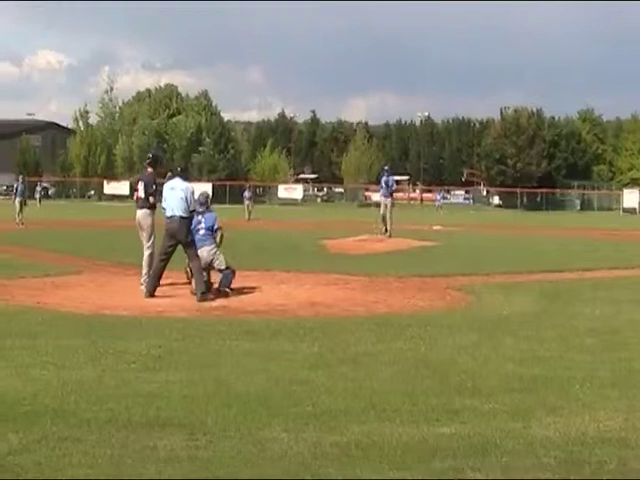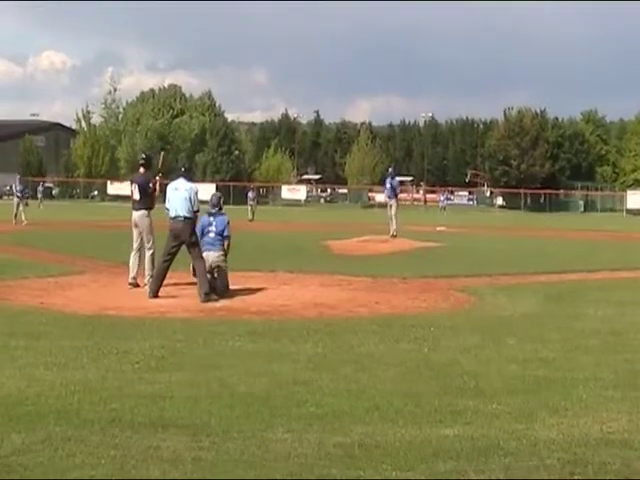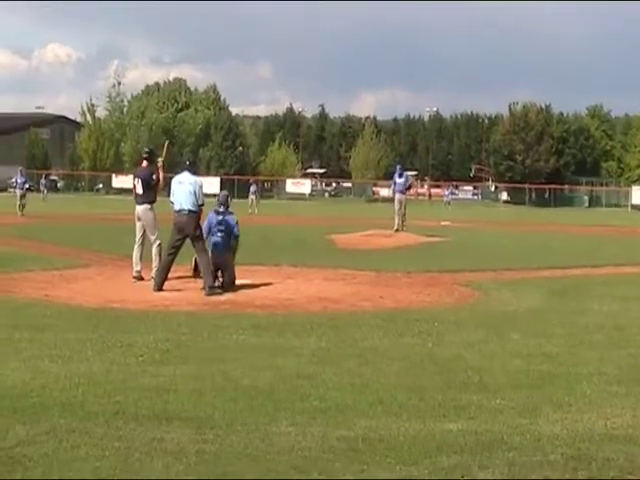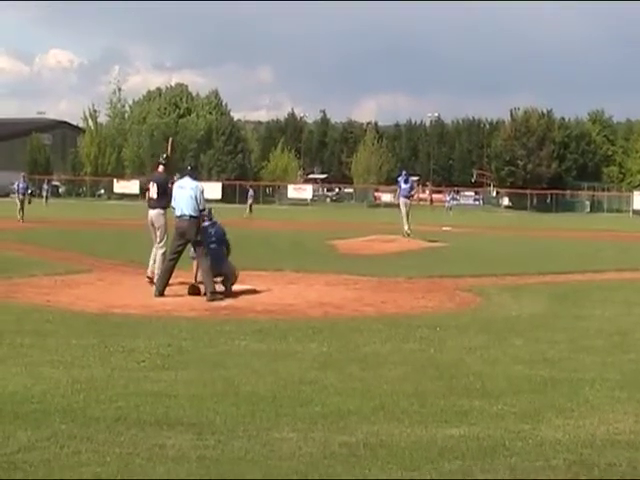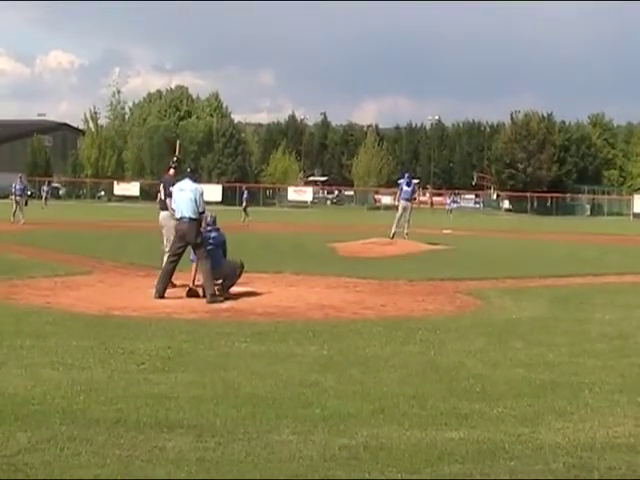
dt=0.5s
person 1, frame 1
left shoulder: (166, 186)
right shoulder: (187, 187)
left elbow: (164, 207)
right elbow: (192, 210)
left wrist: (170, 217)
right wrist: (189, 224)
left hip: (169, 223)
right hip: (183, 223)
left knee: (162, 257)
right knee: (193, 258)
left ankle: (149, 290)
right ankle: (201, 292)
person 1, frame 2
left shoulder: (170, 186)
right shoulder: (191, 187)
left elbow: (167, 207)
right elbow: (195, 210)
left wrist: (174, 218)
left hip: (173, 224)
right hip: (187, 224)
left knee: (166, 258)
right knee: (197, 259)
left ankle: (153, 290)
right ankle: (205, 293)
person 1, frame 3
left shoulder: (175, 180)
right shoulder: (196, 181)
left elbow: (172, 201)
right elbow: (200, 204)
left wrist: (178, 212)
right wrist: (197, 218)
left hip: (178, 217)
right hip: (191, 218)
left knee: (171, 251)
right knee: (202, 252)
left ankle: (157, 284)
right ankle: (209, 286)
person 1, frame 4
left shoulder: (176, 185)
right shoulder: (197, 186)
left elbow: (173, 206)
right elbow: (202, 209)
right wrist: (198, 222)
left hip: (179, 222)
right hip: (192, 223)
left knee: (172, 257)
right knee: (202, 257)
left ankle: (159, 289)
right ankle: (210, 292)
person 1, frame 5
left shoulder: (176, 187)
right shoulder: (197, 188)
left elbow: (174, 208)
right elbow: (201, 211)
left wrist: (181, 218)
right wrist: (199, 225)
left hip: (179, 225)
right hip: (192, 225)
left knee: (171, 258)
right knee: (202, 259)
left ankle: (159, 291)
right ankle: (210, 294)
person 2, frame 1
left shoulder: (140, 177)
right shoulder: (152, 178)
left elbow: (135, 197)
right elbow: (152, 200)
right wrist: (158, 195)
left hip: (138, 212)
right hip: (147, 213)
left knee: (146, 246)
right knee: (149, 247)
left ankle: (145, 277)
right ankle: (146, 280)
person 2, frame 2
left shoulder: (133, 178)
right shoulder: (147, 177)
left elbow: (133, 196)
right elbow: (154, 195)
right wrist: (157, 183)
left hip: (134, 213)
right hip: (144, 213)
left knee: (136, 247)
right knee: (149, 248)
left ankle: (132, 279)
right ankle: (148, 280)
person 2, frame 3
left shoulder: (136, 172)
right shoulder: (150, 171)
left elbow: (134, 191)
right elbow: (160, 184)
right wrist: (160, 169)
left hip: (138, 207)
right hip: (147, 208)
left knee: (139, 241)
right knee: (155, 241)
left ankle: (136, 272)
right ankle: (156, 272)
person 2, frame 4
left shoulder: (151, 177)
right shoulder: (165, 178)
left elbow: (147, 197)
right elbow: (172, 195)
left hip: (150, 212)
right hip: (160, 212)
left knee: (156, 245)
right knee: (161, 247)
left ankle: (150, 272)
right ankle: (158, 278)
person 2, frame 5
left shoulder: (163, 179)
right shoulder: (172, 180)
left elbow: (159, 198)
right elbow: (168, 201)
right wrist: (175, 214)
left hip: (162, 214)
right hip: (168, 215)
left knee: (167, 248)
